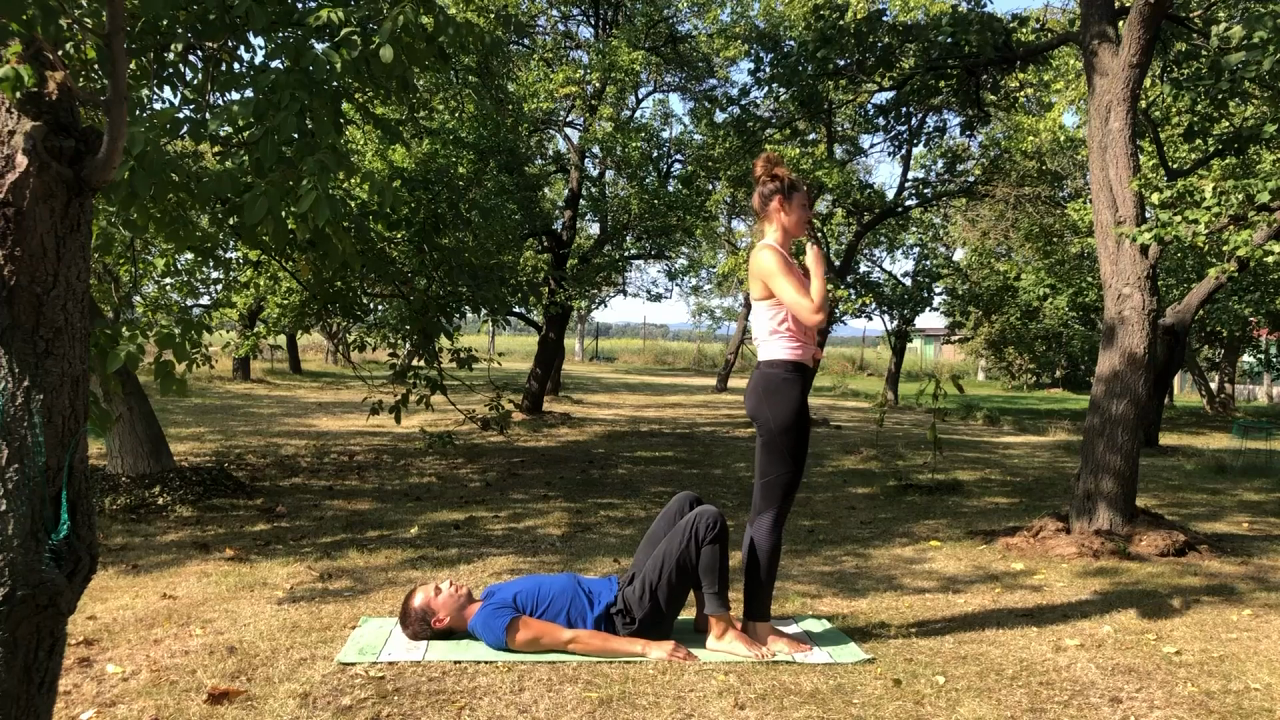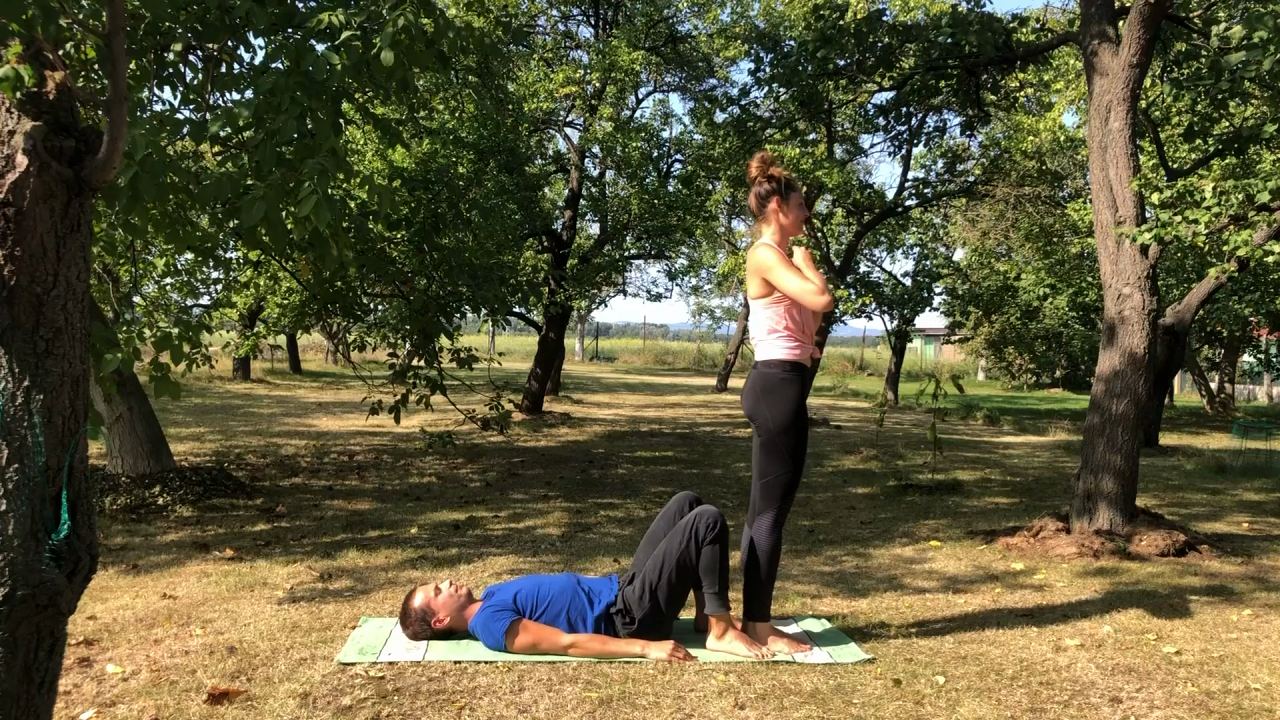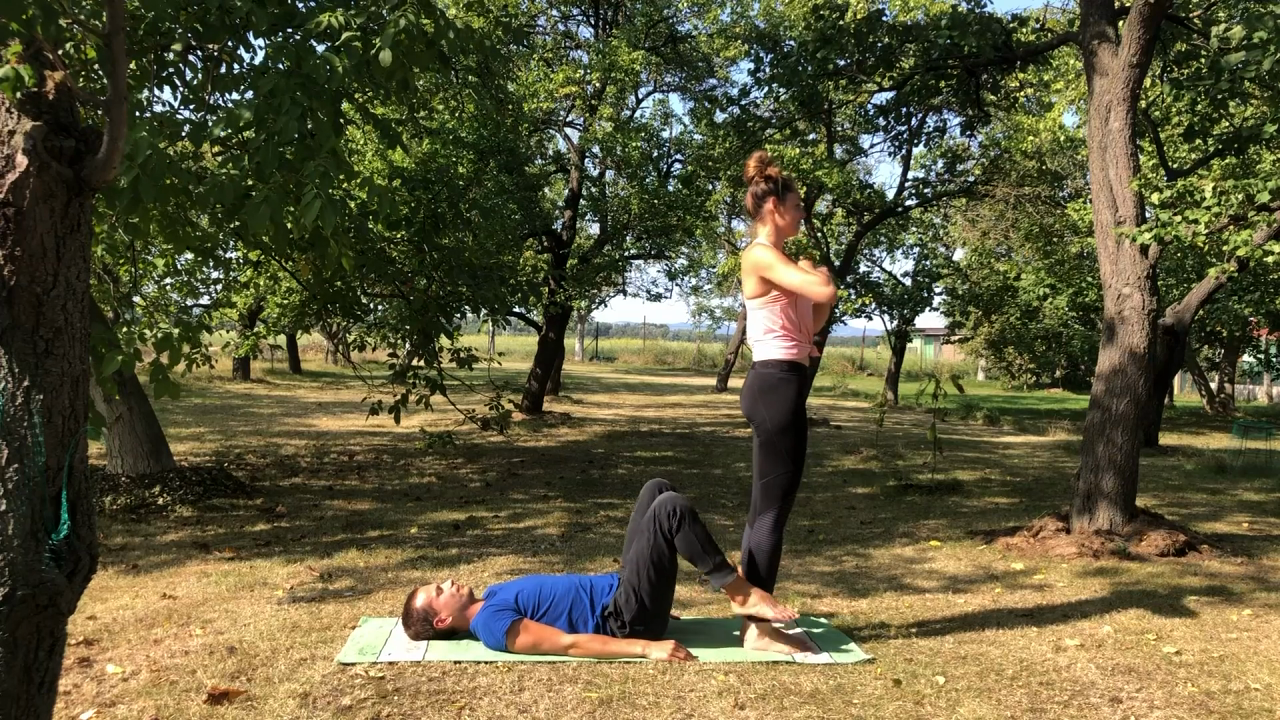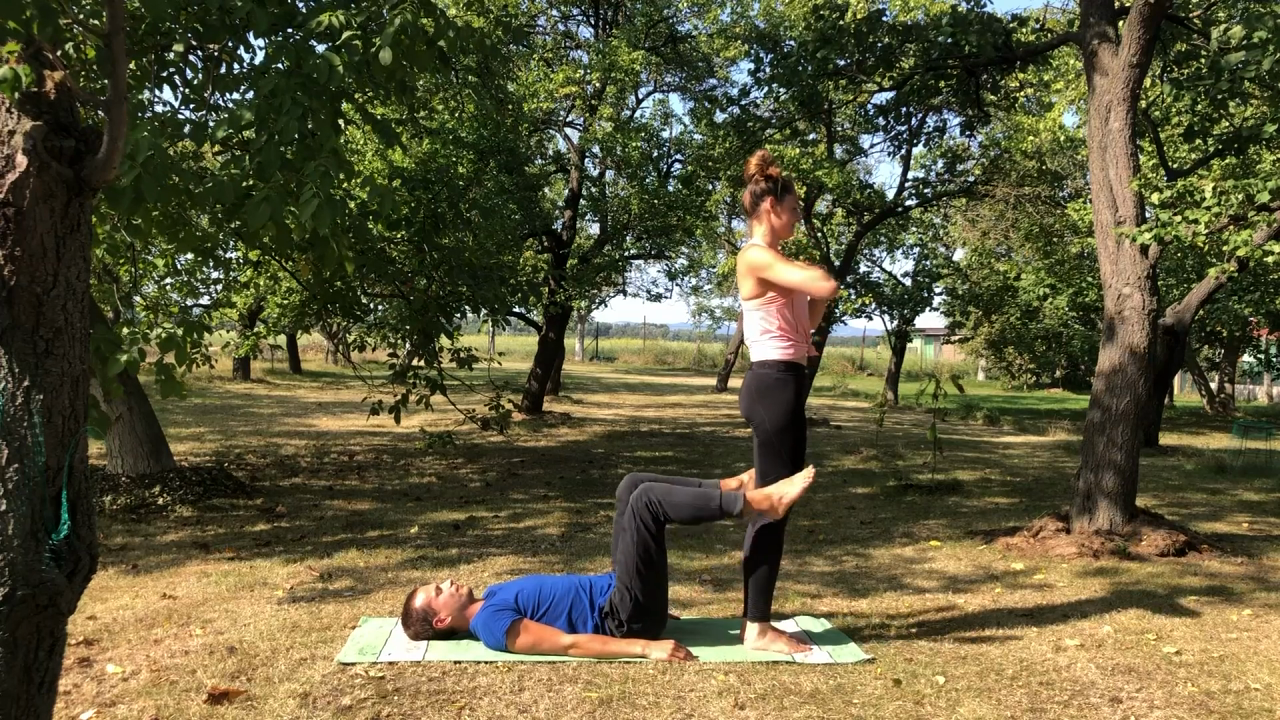
dt=0.4s
person 1, frame 1
left shoulder: (781, 258)
right shoulder: (768, 256)
left elbow: (803, 326)
right elbow: (814, 315)
left wrist: (810, 272)
right wrist: (817, 268)
left hip: (783, 383)
right hip: (781, 385)
left knee: (767, 508)
right knee: (771, 509)
left ankle: (756, 620)
right ankle: (759, 628)
person 1, frame 2
left shoulder: (779, 257)
right shoulder: (766, 254)
left elbow: (810, 318)
right elbow: (822, 300)
left wrist: (803, 264)
right wrist: (806, 261)
left hip: (780, 383)
right hip: (779, 384)
left knee: (766, 509)
right knee: (771, 510)
left ankle: (755, 619)
right ankle: (758, 627)
person 1, frame 3
left shoulder: (774, 258)
right shoulder: (761, 255)
left elbow: (812, 320)
right elbow: (826, 291)
left wrist: (813, 279)
right wrist: (814, 270)
left hip: (779, 384)
right hip: (778, 385)
left knee: (766, 509)
right knee: (772, 509)
left ankle: (755, 617)
right ankle: (759, 627)
person 1, frame 4
left shoulder: (772, 259)
right shoulder: (756, 256)
left elbow: (807, 319)
right elbow: (827, 286)
left wrist: (811, 286)
right wrist: (811, 272)
left hip: (777, 384)
right hip: (775, 384)
left knee: (766, 507)
right knee: (774, 508)
left ankle: (755, 619)
right ankle: (759, 628)
person 2, frame 1
left shoulder: (490, 597)
right shoulder: (491, 623)
right elbow: (569, 639)
right wrist: (646, 647)
left hip: (620, 589)
right hip: (630, 615)
left knee: (687, 503)
right knee: (707, 521)
left ankle: (707, 614)
right ankle: (720, 629)
person 2, frame 2
left shoulder: (490, 597)
right shoulder: (490, 624)
right elbow: (568, 643)
right wrist: (646, 647)
left hip: (620, 588)
right hip: (630, 616)
left knee: (687, 503)
right knee: (707, 521)
left ankle: (707, 612)
right ankle: (720, 630)
person 2, frame 3
left shoulder: (494, 597)
right shoulder: (492, 625)
right elbow: (569, 643)
right wrist: (646, 649)
left hip: (615, 588)
right hip: (626, 618)
left knee: (658, 490)
right knee: (671, 507)
left ankle: (725, 580)
right ankle: (739, 593)
person 2, frame 4
left shoulder: (492, 598)
right shoulder: (491, 624)
right elbow: (569, 643)
right wrist: (648, 648)
left hip: (611, 591)
right hip: (626, 618)
left knee: (634, 486)
right knee: (646, 498)
left ankle: (739, 490)
right ankle: (756, 502)
